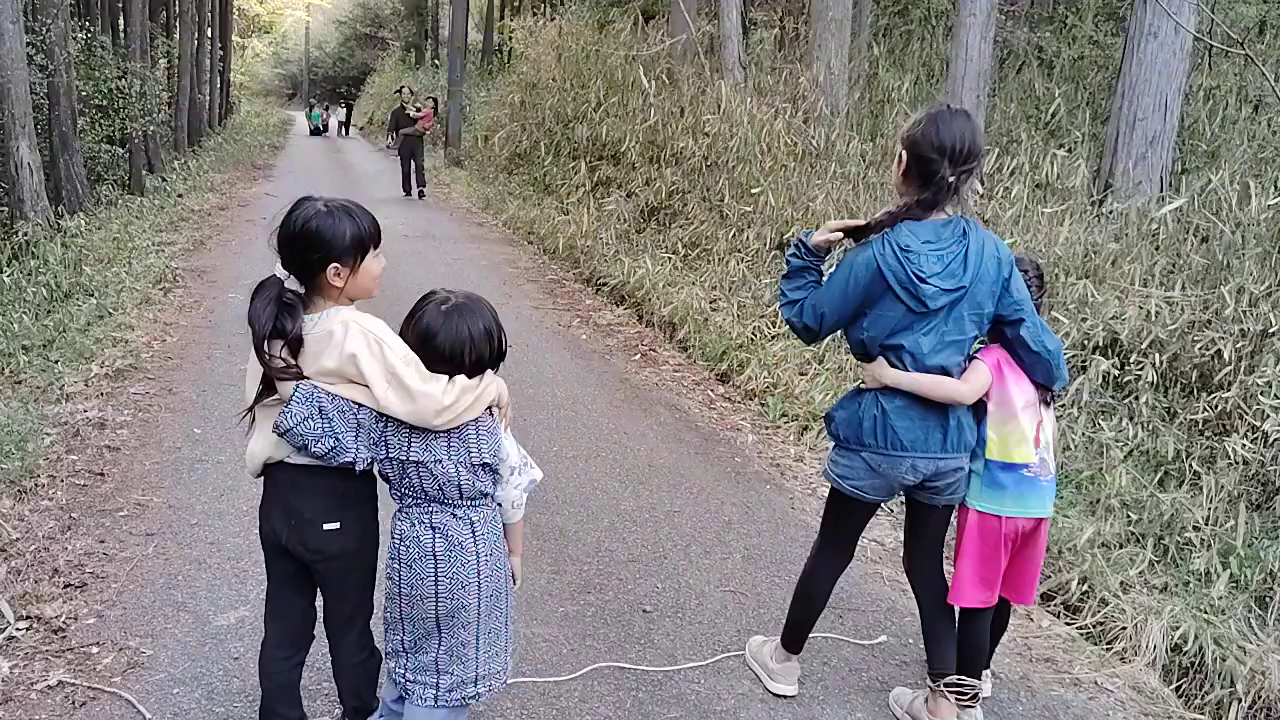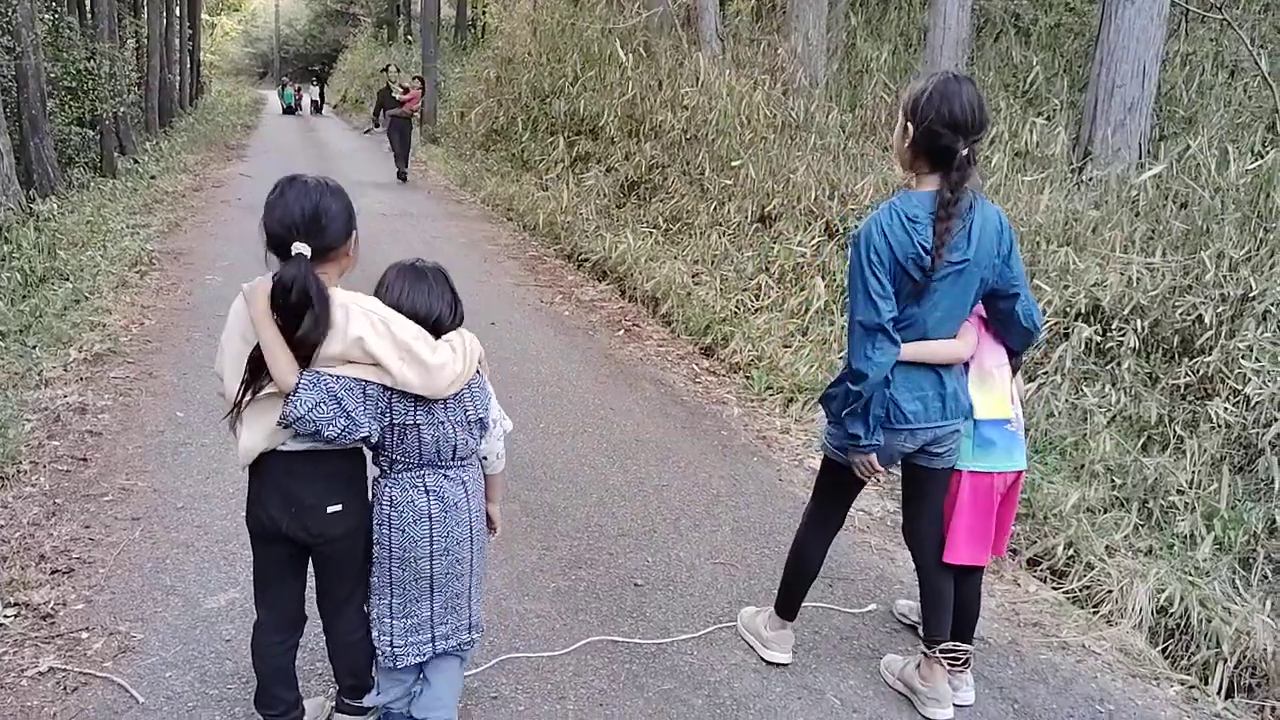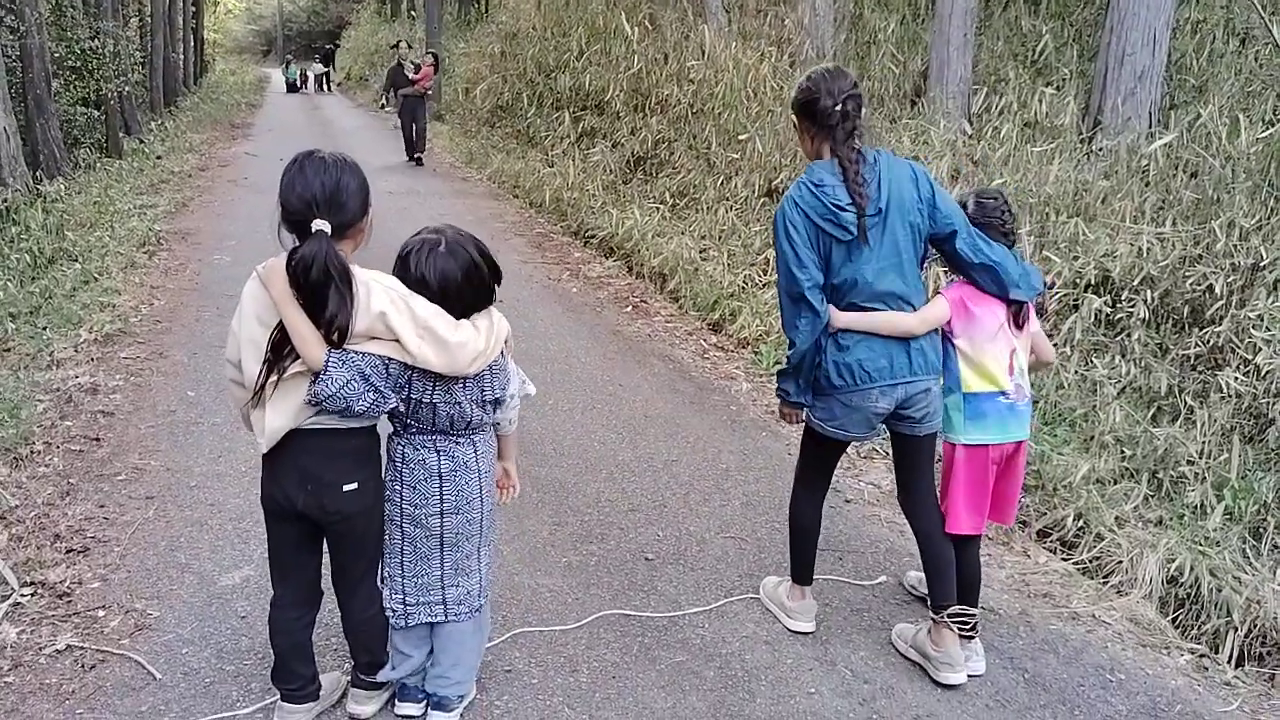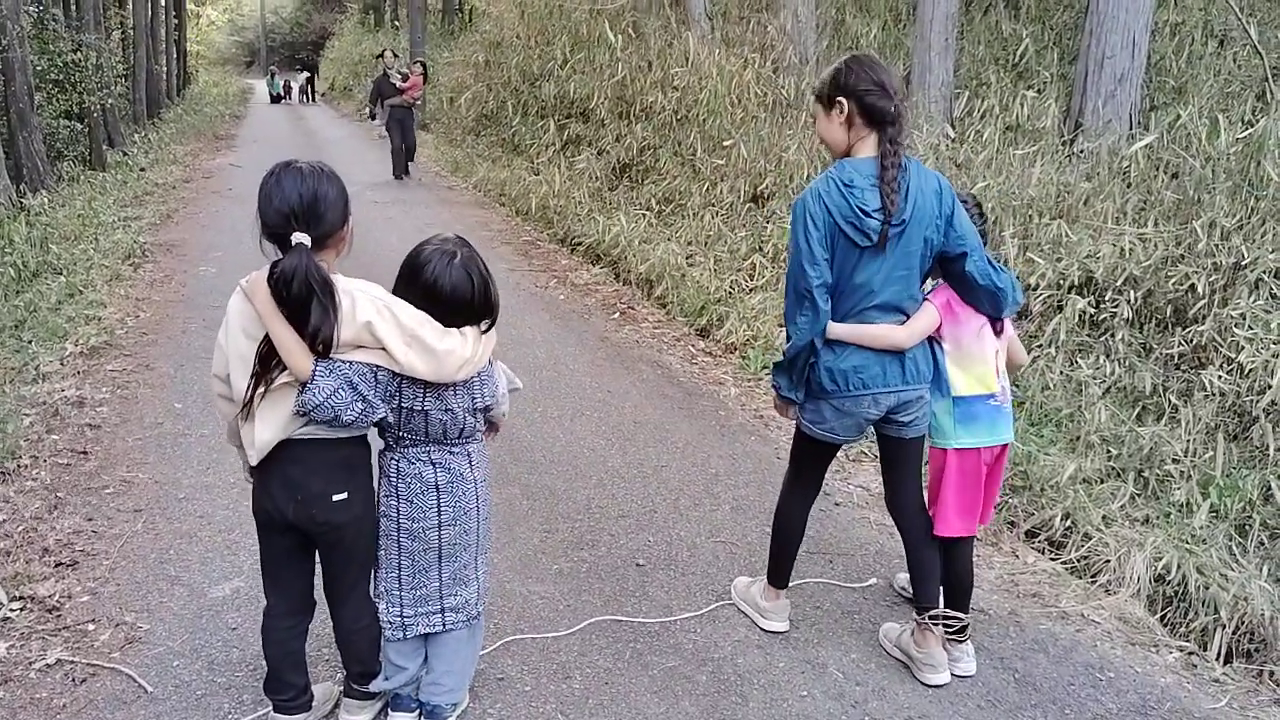
dt=0.7s
person 1, frame 1
left shoulder: (875, 254)
right shoulder: (991, 254)
left elbow: (807, 321)
right elbow: (1031, 340)
left wrist: (810, 248)
right wrist: (1053, 383)
left hip: (878, 437)
right hip: (949, 442)
left knee: (831, 552)
right knee: (926, 563)
left ankle: (785, 659)
person 1, frame 2
left shoulder: (882, 229)
right shoulder: (991, 224)
left elbow: (871, 343)
right elbow: (1017, 315)
left wrist: (861, 434)
right wrist: (1008, 354)
left hip: (885, 410)
right hip: (945, 411)
left knee: (823, 517)
right knee: (928, 533)
left ankle: (778, 626)
person 1, frame 3
left shoulder: (799, 204)
right shoulder: (909, 177)
left elbow: (804, 307)
right elbow: (969, 248)
left wrist: (792, 386)
right wrist: (1028, 286)
left hip: (848, 374)
right hip: (919, 368)
left knee: (811, 481)
right knee: (921, 496)
left ankle: (799, 595)
right ankle: (945, 637)
person 1, frame 4
left shoulder: (820, 198)
right shoulder: (932, 189)
left elbow: (807, 306)
right elbow: (977, 274)
left wrist: (789, 382)
right wrist: (1012, 299)
left hip: (840, 379)
right hip: (910, 376)
left knee: (801, 486)
right knee: (907, 498)
left ankle: (773, 596)
right ankle: (929, 638)
person 2, frame 1
left shoulder: (275, 322)
right shoulder: (359, 338)
left elbow: (264, 400)
right elbow: (431, 403)
right wrist: (492, 389)
left hip: (279, 498)
right hip: (339, 504)
left knee: (284, 626)
right knee: (348, 628)
person 2, frame 2
left shoulder: (250, 305)
right shoulder: (357, 318)
left elbow: (233, 384)
right elbow: (438, 372)
right wrist: (469, 345)
left hip: (267, 484)
right hip: (333, 486)
left knee: (276, 611)
right knee: (345, 607)
person 2, frame 3
left shoulder: (261, 287)
right shoulder: (376, 296)
left elbow: (239, 373)
right elbow: (458, 349)
right wrist: (494, 325)
left hip: (282, 464)
right hip: (348, 464)
left knee: (291, 588)
right knee: (358, 583)
person 2, frame 4
left shoulder: (246, 301)
right shoulder: (362, 305)
left elbow: (226, 389)
right elbow: (449, 356)
right wrist: (482, 335)
left hip: (273, 475)
right hip: (339, 474)
left knee: (284, 600)
right knee: (351, 594)
person 3, frame 1
left shoulder: (386, 418)
right shoulder: (488, 431)
left elbow: (301, 405)
right elbow: (511, 502)
right wrist: (514, 553)
left hip: (413, 554)
right hip: (472, 559)
left knee: (409, 645)
right knee: (452, 661)
person 3, frame 2
left shoulder: (373, 387)
right shoulder: (471, 383)
left elbow: (295, 384)
right elbow: (492, 454)
left wrist: (263, 313)
right wrist: (492, 502)
left hip: (398, 519)
right hip: (458, 518)
left knee: (396, 613)
right knee: (453, 619)
person 3, frame 3
left shoulder: (397, 357)
right shoulder: (490, 355)
left elbow: (322, 362)
right elbow: (506, 417)
left wrist: (281, 292)
right wrist: (507, 461)
left hip: (410, 483)
right hip: (468, 484)
left knee: (408, 579)
right knee: (463, 583)
person 3, frame 4
left shoulder: (387, 369)
right shoulder: (480, 367)
left elbow: (311, 373)
right elbow: (498, 412)
left wrist: (265, 304)
left hip: (405, 496)
right hip: (463, 494)
left knee: (402, 589)
right knee: (458, 591)
person 4, frame 1
left shoulder: (993, 358)
left elbow: (961, 393)
left wrist: (890, 377)
left hip: (994, 498)
right hip: (1036, 498)
left knee: (976, 599)
right knee: (999, 593)
right ankle: (978, 670)
person 4, frame 2
left shoulder: (971, 319)
left elbow: (958, 349)
right elbow: (1017, 389)
left hip: (978, 456)
right hip: (1008, 453)
left knee: (967, 557)
right knee: (965, 550)
left ankle: (957, 669)
person 4, frame 3
left shoulder: (958, 294)
right shoulder: (1018, 294)
left elbow: (914, 324)
right elbow: (1046, 355)
left wrist: (842, 319)
left hip: (974, 428)
right hip: (1013, 424)
left knee: (964, 529)
right knee: (967, 520)
left ankle: (966, 640)
person 4, frame 4
left shoulder: (944, 299)
left elbow: (902, 338)
right elbow: (1019, 359)
left wrist: (829, 329)
left hip: (962, 433)
right hip: (995, 425)
left knee: (956, 531)
right knee: (952, 523)
left ankle: (957, 643)
right ankle: (932, 586)
